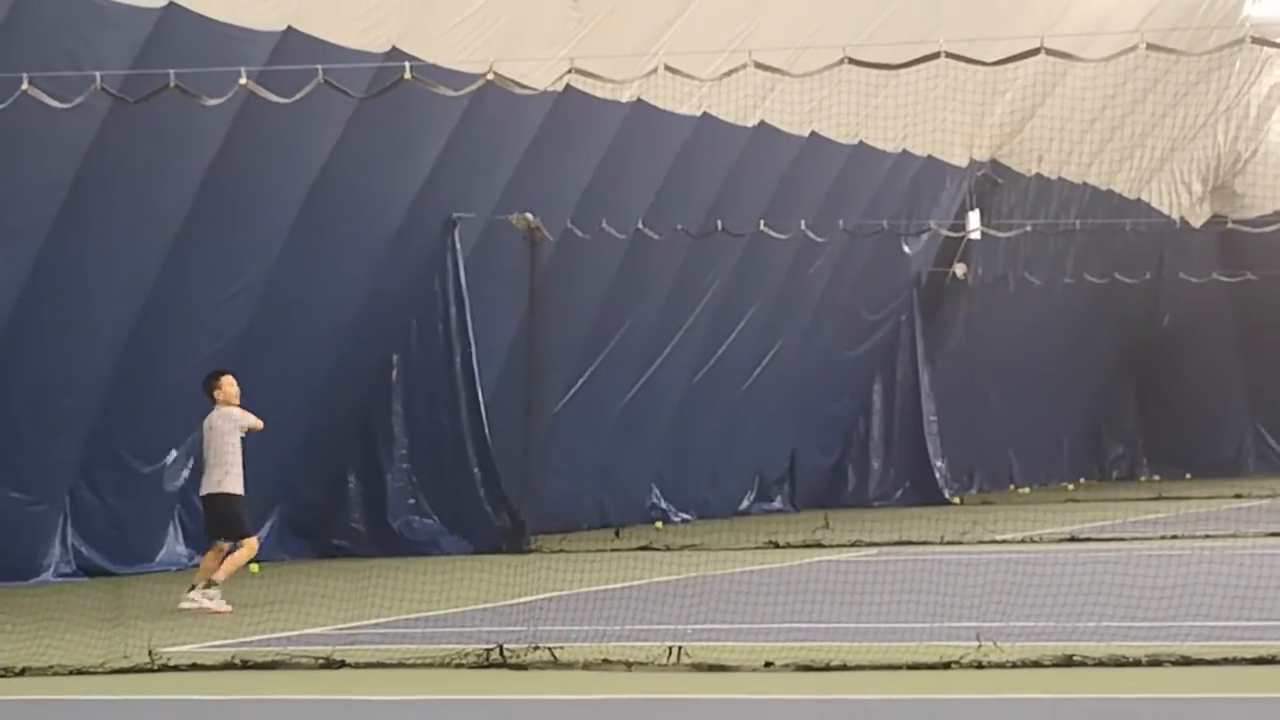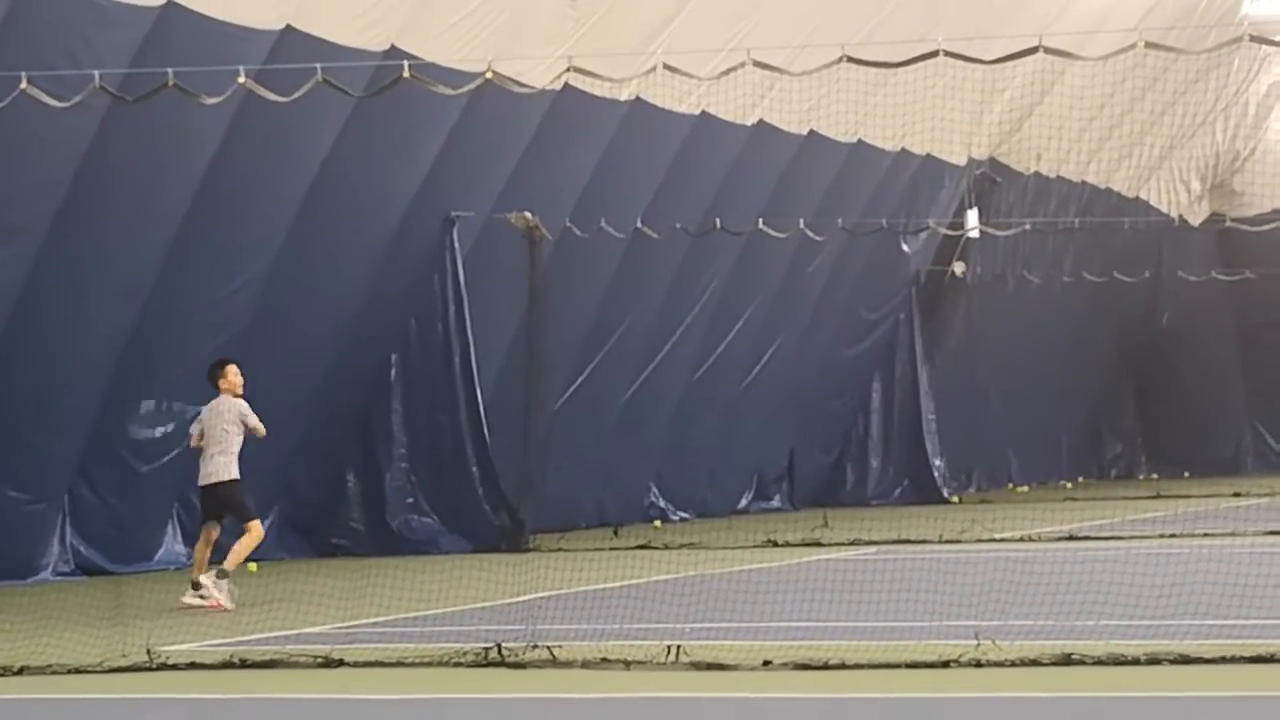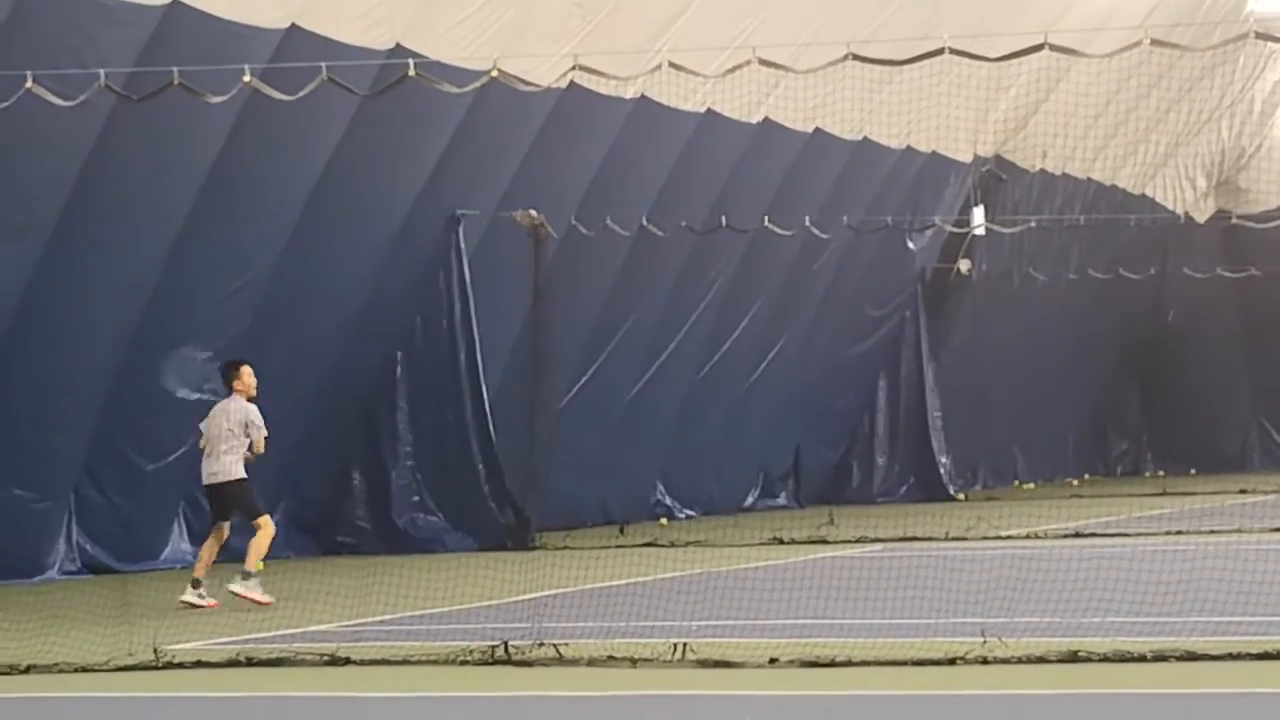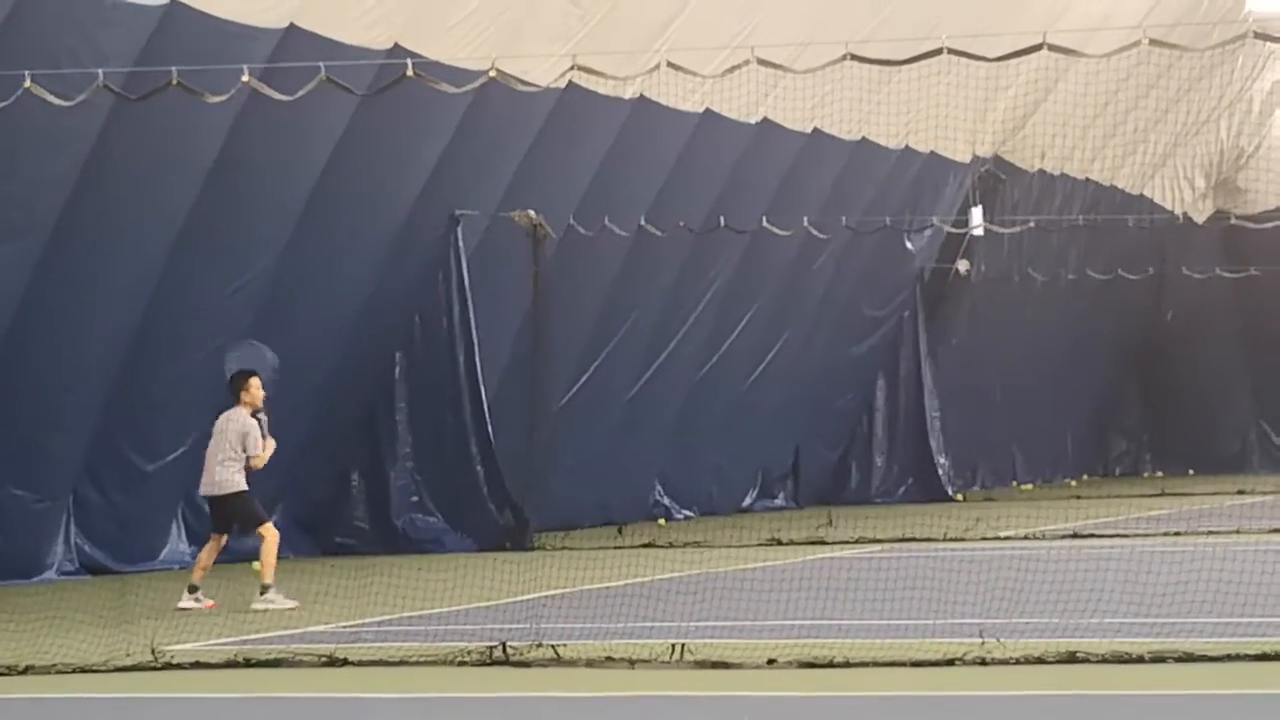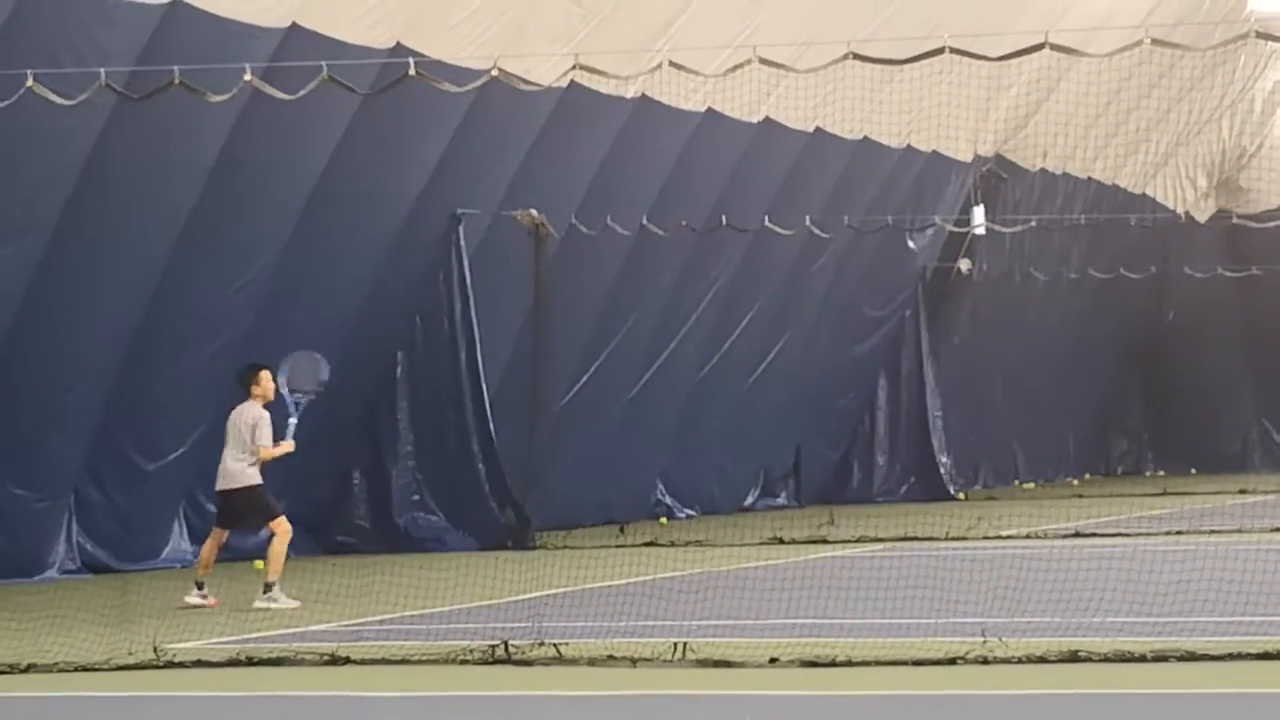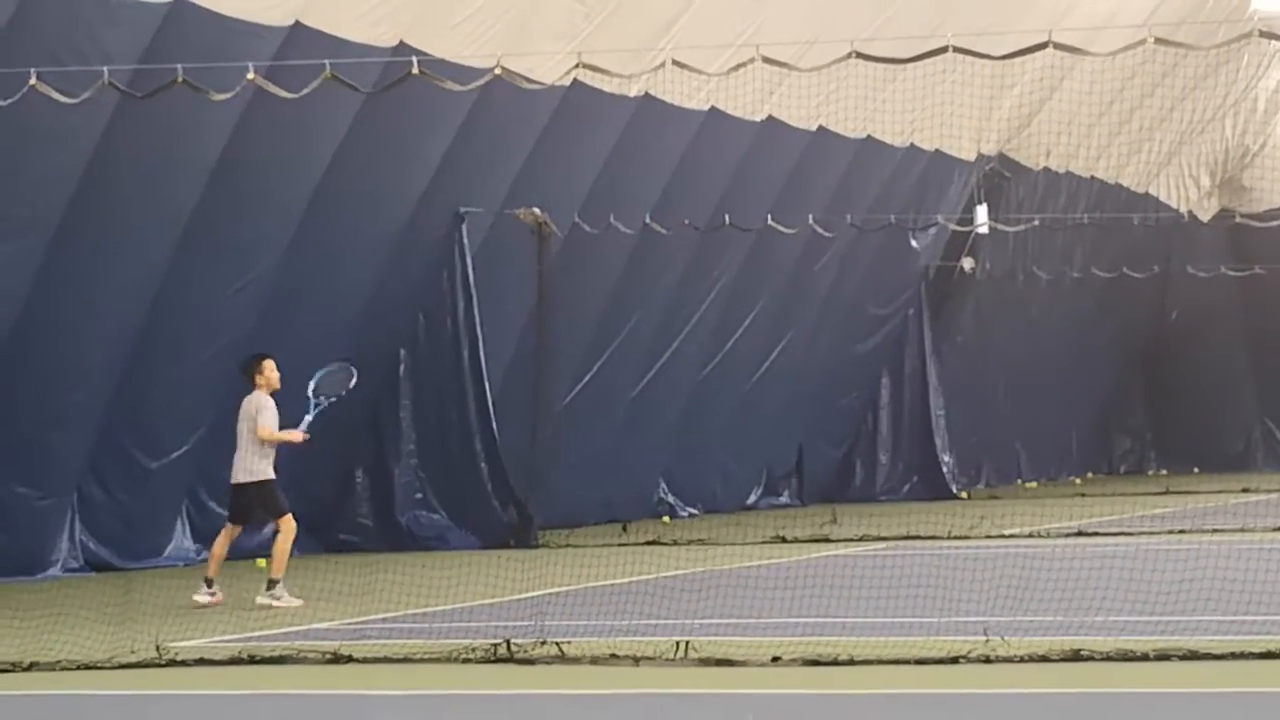
dt=0.1s
person 1, frame 1
left shoulder: (209, 421)
right shoulder: (232, 414)
right elbow: (259, 424)
left hip: (209, 491)
right hip: (226, 491)
left knee: (220, 546)
right knee: (249, 546)
left ankle: (195, 593)
right ankle: (209, 589)
person 1, frame 2
left shoulder: (207, 410)
right shoulder: (238, 405)
left elbow: (194, 442)
right elbow: (260, 432)
right wrist: (246, 427)
left hip: (206, 479)
right hip: (225, 478)
left knee: (209, 534)
right knee: (255, 531)
left ankle: (196, 589)
right ankle: (220, 577)
person 1, frame 3
left shoulder: (217, 409)
right shoulder: (249, 410)
left elbow: (204, 444)
right elbow: (258, 449)
right wrist: (259, 436)
left hip: (212, 478)
right hip: (231, 478)
left knee: (219, 534)
right knee: (266, 527)
left ankle: (196, 589)
right ankle: (246, 580)
person 1, frame 4
left shoulder: (223, 419)
right shoulder: (250, 424)
right elbow: (256, 463)
right wrist: (268, 448)
left hip: (212, 488)
right hip: (232, 488)
left knee: (216, 541)
right knee: (270, 535)
left ankle: (192, 594)
right ankle: (267, 594)
person 1, frame 5
left shoulder: (238, 413)
right shoulder: (261, 415)
right elbow: (264, 454)
left wrist: (276, 445)
right wrist: (285, 448)
left hip: (226, 483)
right hip: (247, 482)
left knee: (217, 536)
right knee: (283, 529)
left ankle: (198, 590)
right ankle: (270, 592)
person 1, frame 6
left shoulder: (248, 402)
right shoulder: (266, 403)
right elbow: (263, 434)
left wrist: (286, 434)
right wrist: (290, 436)
left hip: (240, 476)
right hip: (259, 476)
left knee: (229, 532)
right knee: (287, 526)
left ankle: (208, 588)
right ankle: (273, 589)
